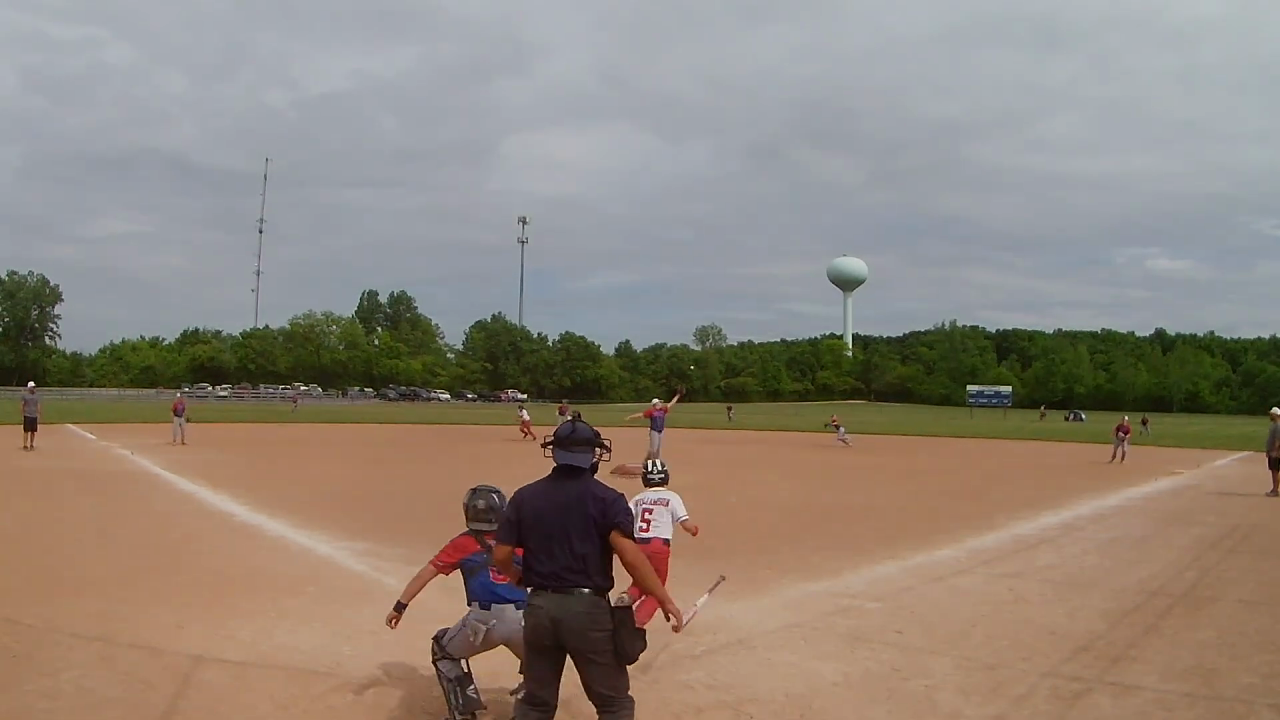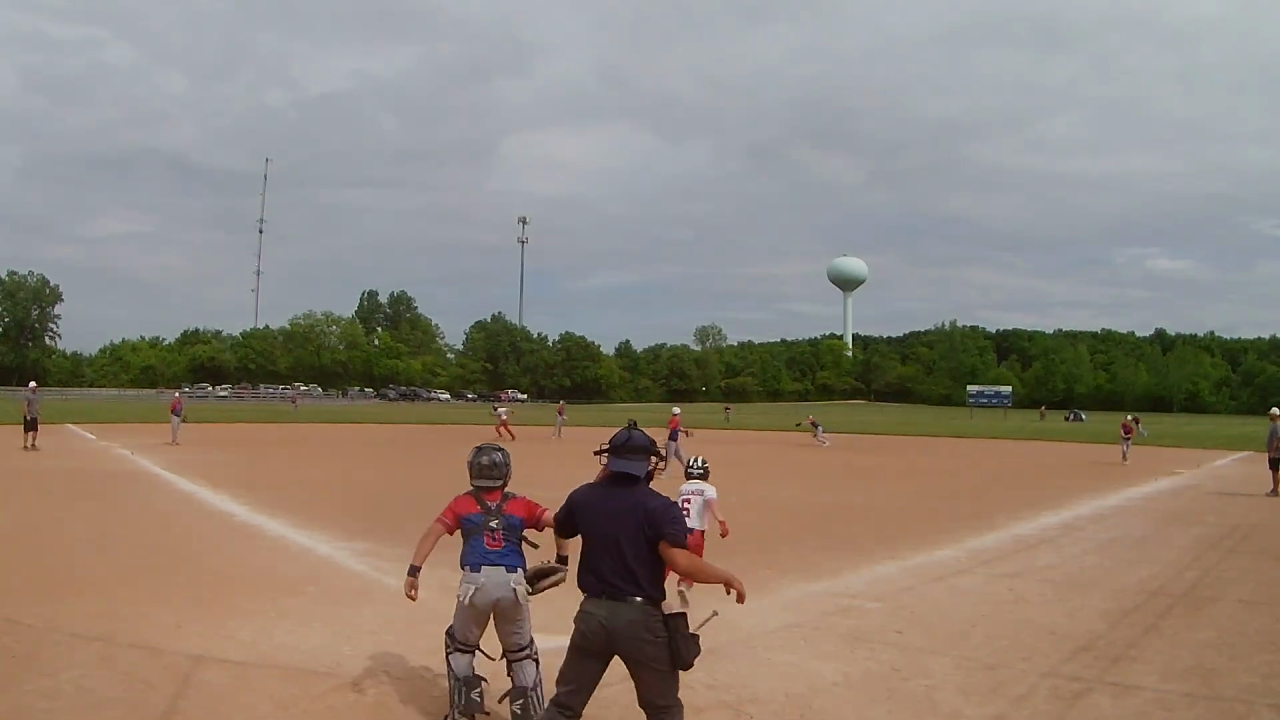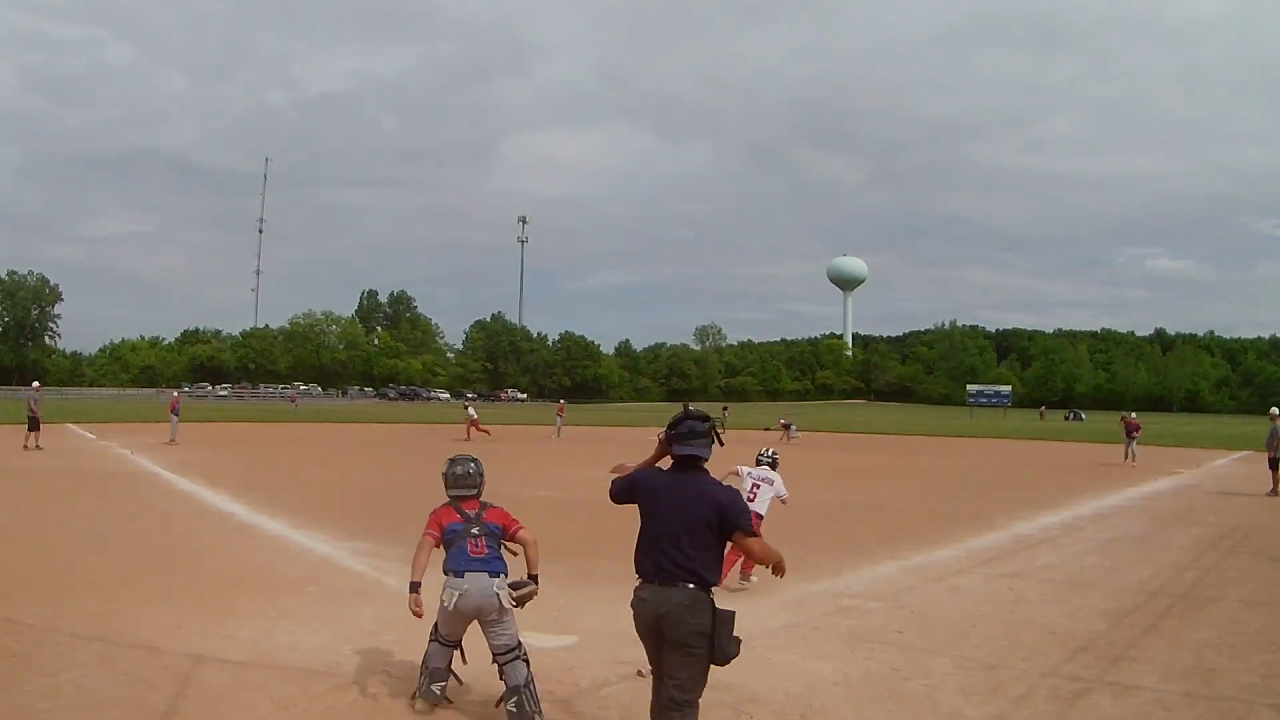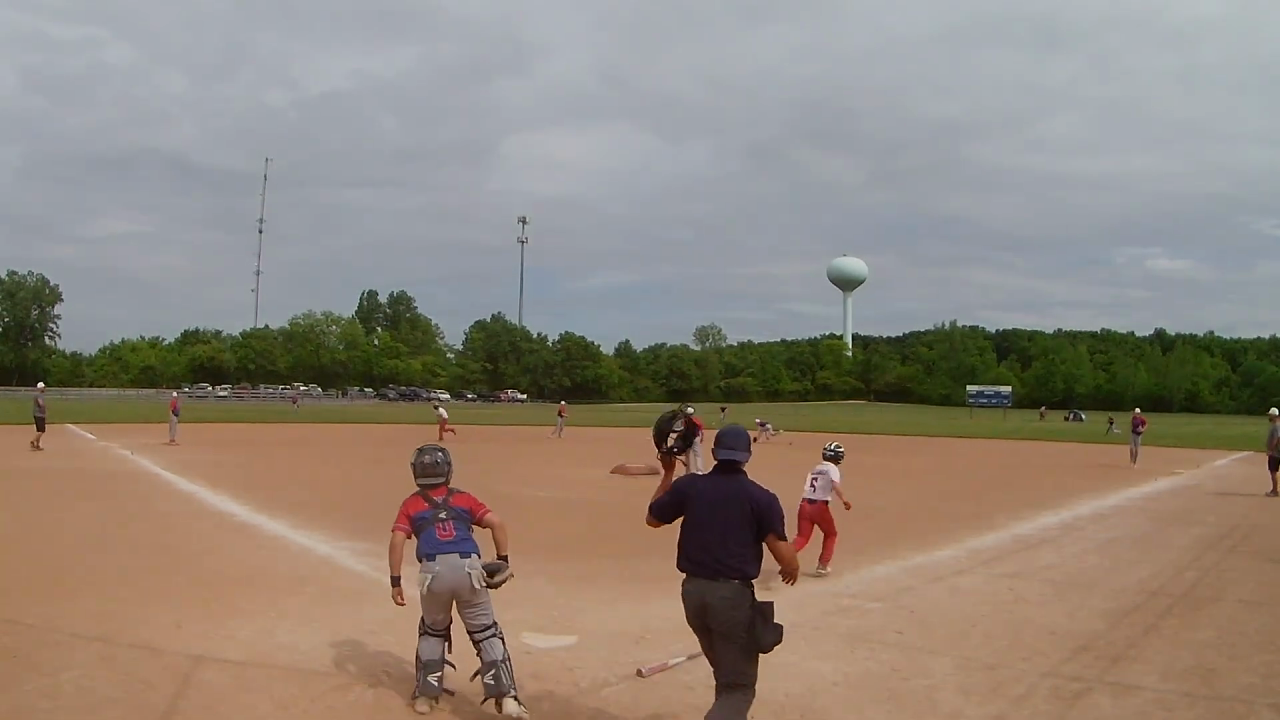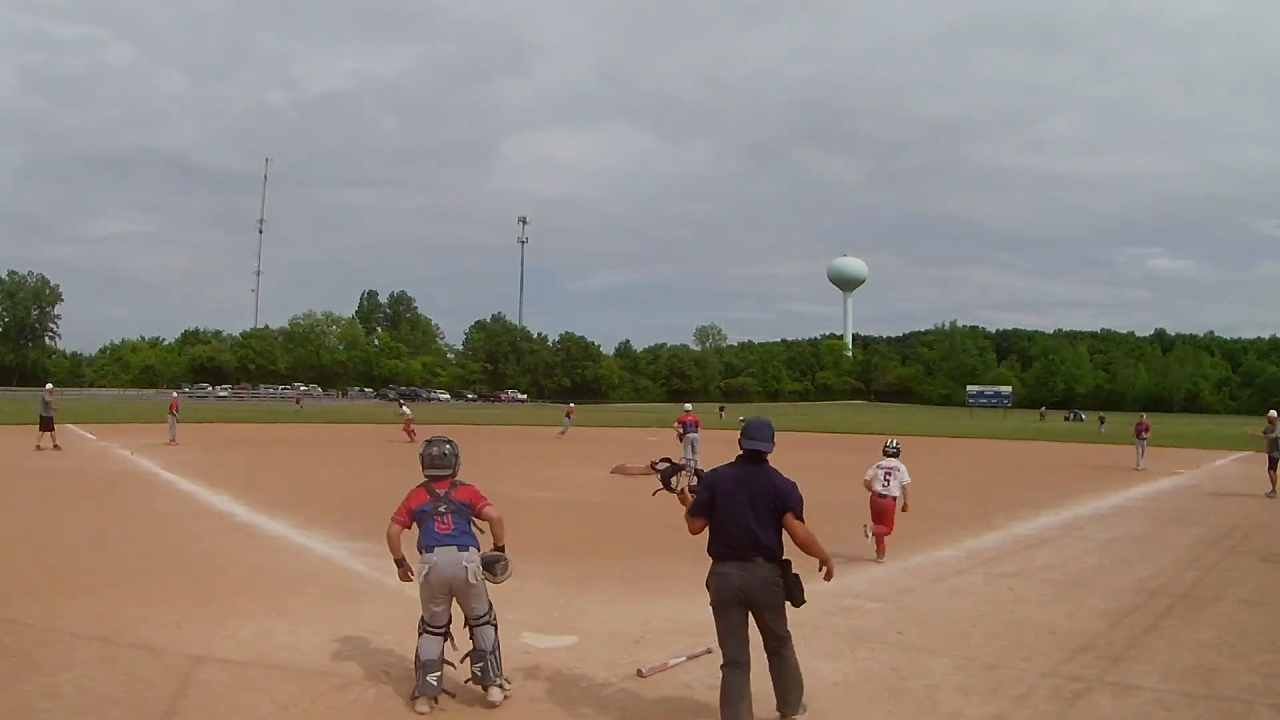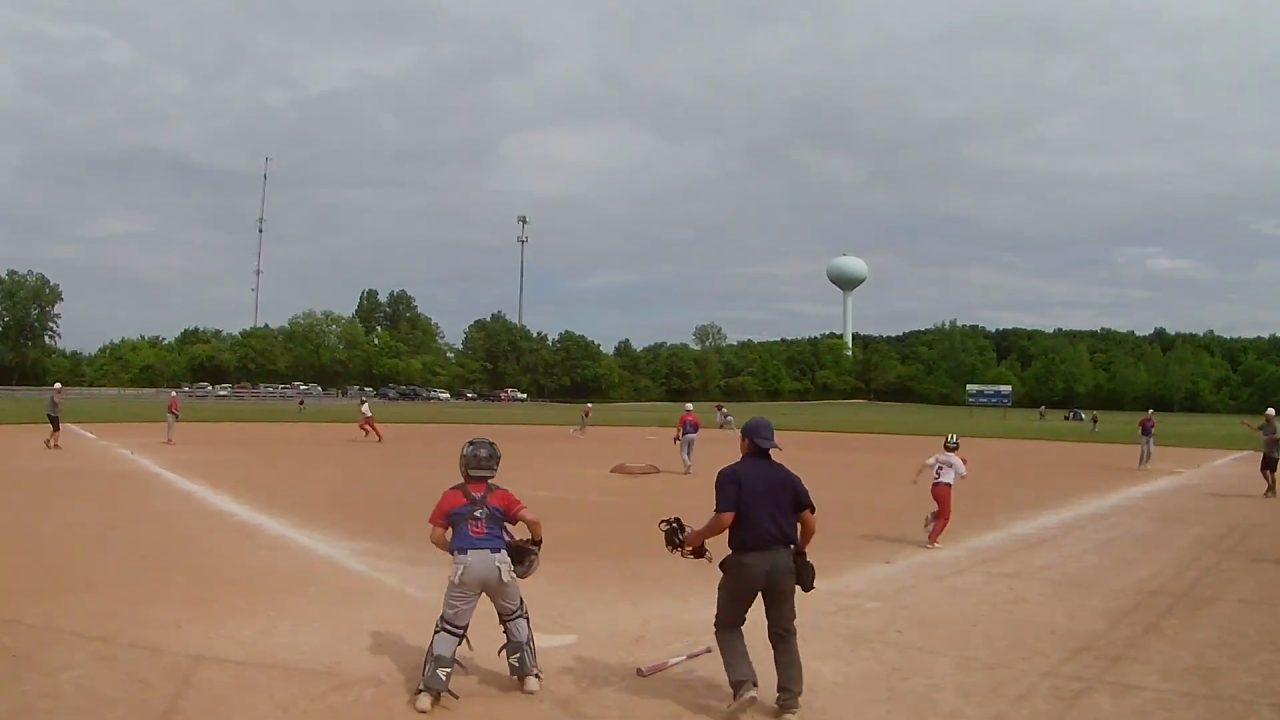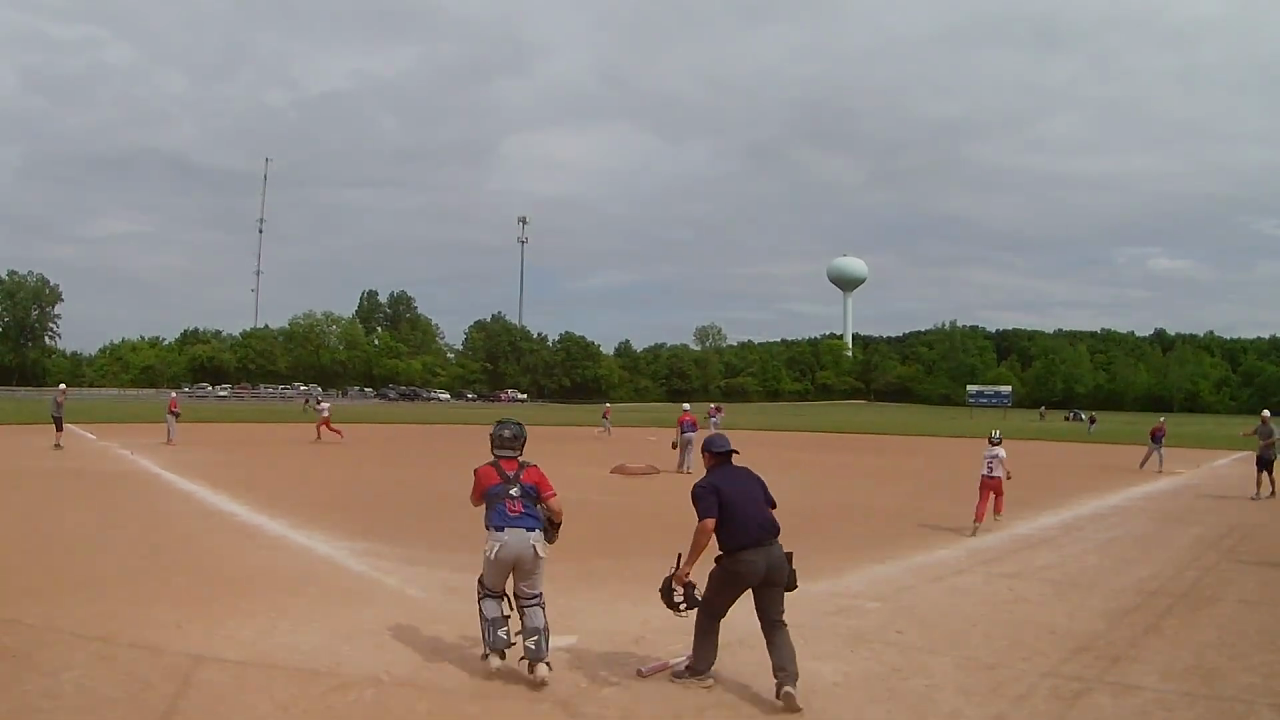
dt=0.3s
person 1, frame 1
left shoulder: (525, 497)
right shoulder: (606, 498)
left elbow: (501, 556)
right elbow: (629, 554)
left wrist: (519, 575)
right wrist: (665, 600)
left hip: (540, 607)
right hip: (587, 608)
person 1, frame 2
left shoulder: (584, 498)
right shoulder: (660, 507)
left elbow: (560, 530)
right elbow: (679, 562)
right wrist: (729, 578)
left hip: (593, 613)
right hip: (640, 617)
person 1, frame 3
left shoulder: (651, 482)
right shoulder: (723, 496)
left elbow: (617, 487)
right elbow: (756, 550)
left wrist: (658, 453)
right wrist: (778, 560)
left hip: (647, 597)
right hip: (691, 601)
left knee: (666, 682)
person 1, frame 4
left shoulder: (689, 486)
right shoulder: (762, 498)
left elbow: (653, 518)
right elbow: (783, 554)
left wrist: (667, 474)
right wrist: (793, 568)
left hip: (693, 591)
right hip: (734, 595)
left knee: (727, 672)
right knee: (739, 684)
person 1, frame 5
left shoulder: (714, 478)
right shoulder: (781, 484)
left elbow: (695, 526)
right elbow: (797, 531)
left wrist: (687, 502)
right wrist: (825, 558)
left hip: (725, 574)
right hip: (765, 573)
left knee: (734, 659)
right knee: (779, 644)
person 1, frame 6
left shoulder: (731, 474)
right shoulder: (789, 477)
left elbow: (725, 520)
right elbow: (809, 524)
left wrist: (697, 536)
right wrist: (800, 547)
left hip: (745, 562)
right hip: (782, 560)
left knee: (727, 625)
right knee: (783, 633)
left ankle: (744, 685)
person 1, frame 7
left shoulder: (705, 485)
right shoulder: (750, 477)
left elbow: (707, 527)
left wrist: (687, 566)
left hip: (741, 560)
right hip: (774, 553)
left knee: (709, 612)
right knee: (774, 622)
left ankle: (698, 671)
right ankle: (787, 682)
person 2, frame 1
left shoulder: (462, 543)
left elbow: (427, 573)
left wrist: (400, 606)
left hip: (482, 619)
right hip: (521, 619)
left knee: (444, 649)
person 2, frame 2
left shoulder: (462, 503)
right shoulder: (521, 505)
left elbow: (432, 534)
right elbow: (557, 522)
left wrist: (413, 572)
right wrist: (561, 561)
left hip: (476, 584)
right hip: (512, 584)
left knee: (460, 645)
right knee: (521, 653)
person 2, frame 3
left shoulder: (440, 514)
right shoulder: (494, 513)
left elbow: (425, 547)
right elbow: (528, 540)
left wrist: (414, 590)
right wrist: (532, 580)
left hip: (459, 589)
right hip: (496, 589)
left knee: (442, 640)
right knee: (512, 655)
left ankle: (428, 696)
person 2, frame 4
left shoulder: (410, 504)
right shoulder: (464, 498)
left elbow: (397, 541)
right elbow: (496, 523)
left wrist: (396, 582)
right wrist: (503, 562)
left hip: (433, 572)
right hip: (469, 569)
left knee: (433, 632)
right knee: (487, 634)
left ankle: (426, 695)
right ankle: (507, 697)
person 2, frame 5
left shoulder: (416, 494)
right shoulder: (467, 491)
left elbow: (393, 531)
right elbow: (494, 516)
left wrist: (401, 563)
right wrist: (499, 550)
left hip: (431, 564)
right hip: (466, 561)
left knee: (432, 628)
right knee: (483, 621)
left ankle: (425, 695)
right ankle: (492, 685)
person 2, frame 6
left shoulder: (451, 496)
right shoulder: (501, 495)
left elbow: (436, 536)
right elbow: (532, 519)
right wrist: (535, 543)
left hip: (464, 565)
right hip: (498, 563)
left knee: (450, 627)
right knee: (515, 616)
left ankle: (429, 691)
right ankle: (528, 675)
person 2, frame 7
left shoulder: (484, 472)
right shoulder: (533, 472)
left elbow: (475, 501)
right elbow: (555, 507)
right wrist: (554, 525)
left hip: (499, 541)
right hip: (530, 541)
left knee: (490, 593)
right knee: (531, 601)
left ankle: (495, 652)
right ankle: (538, 662)
